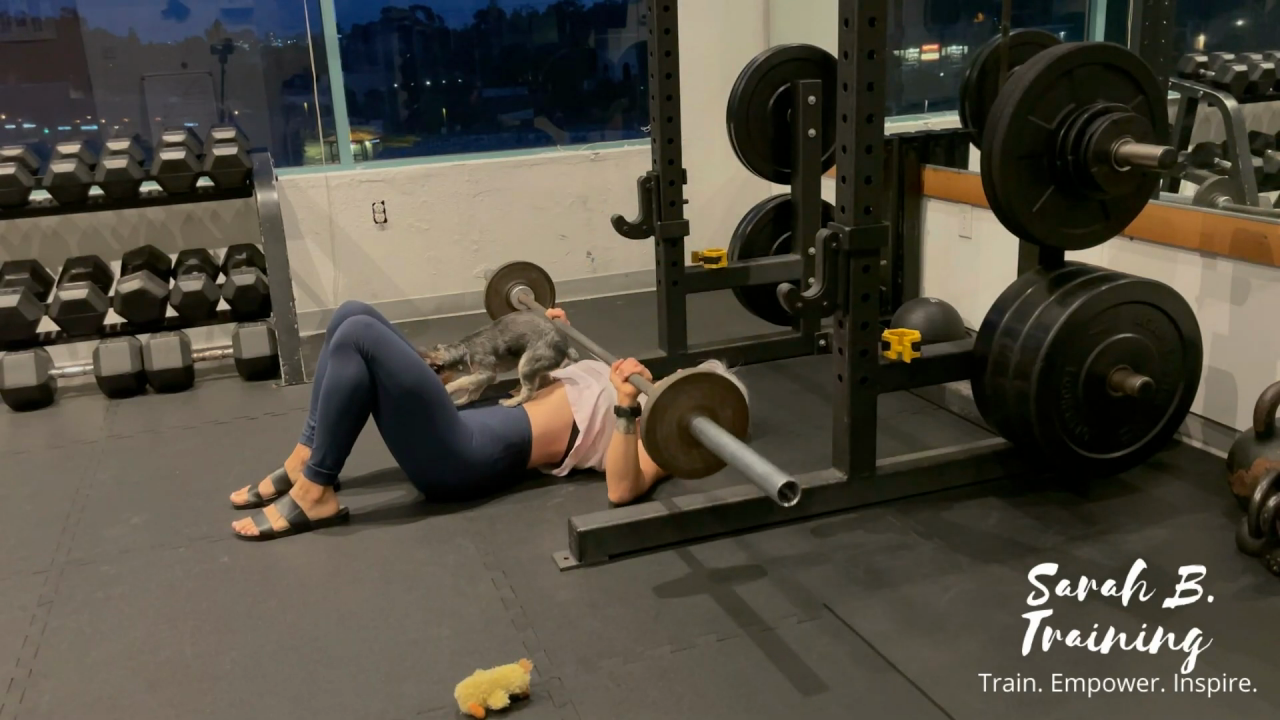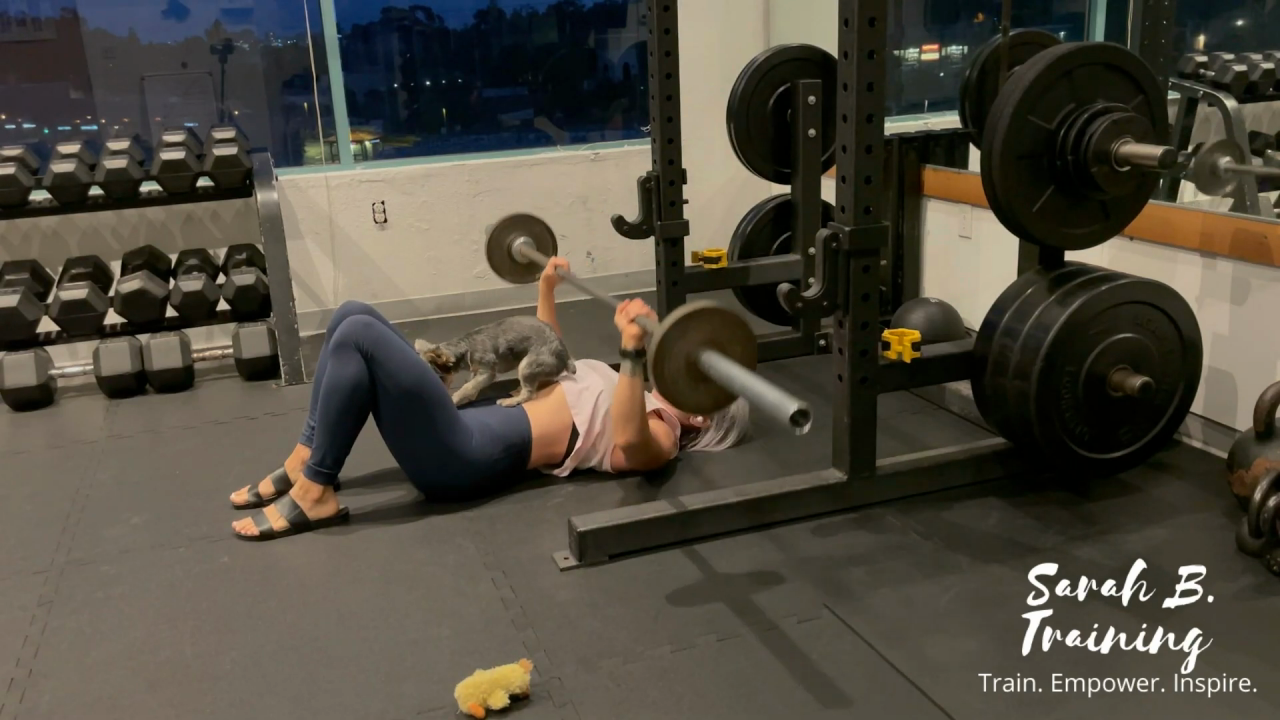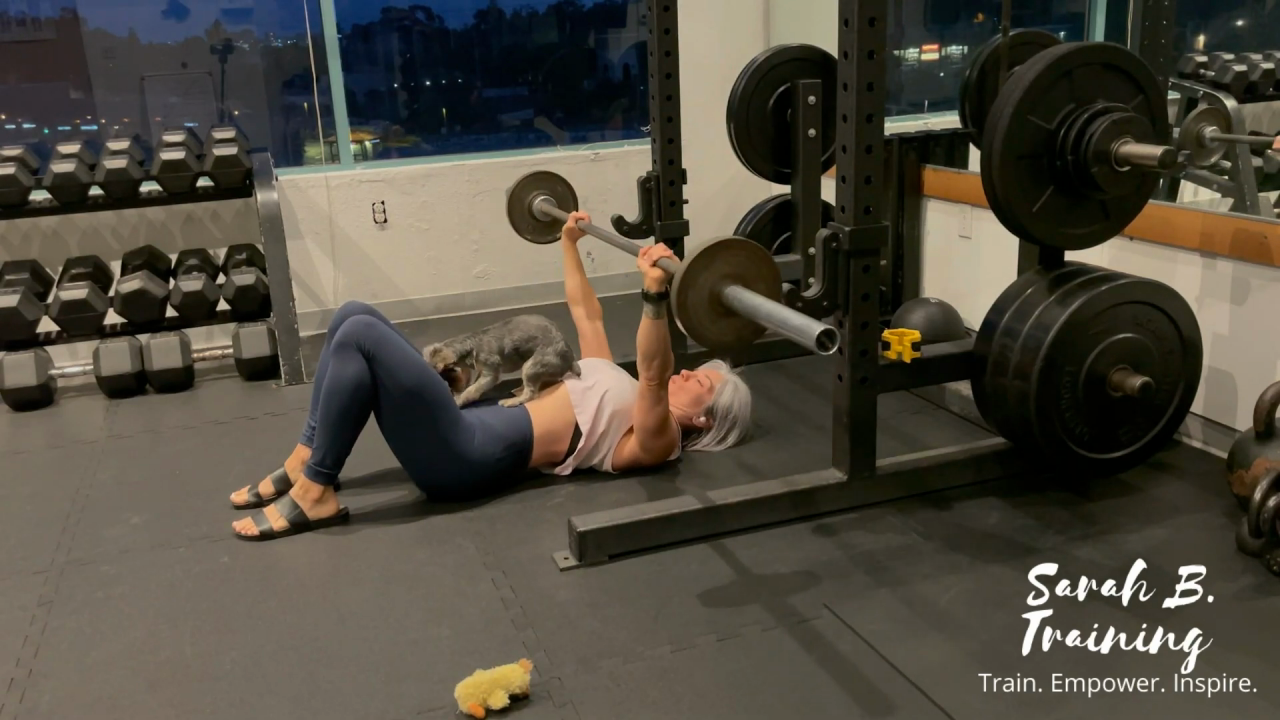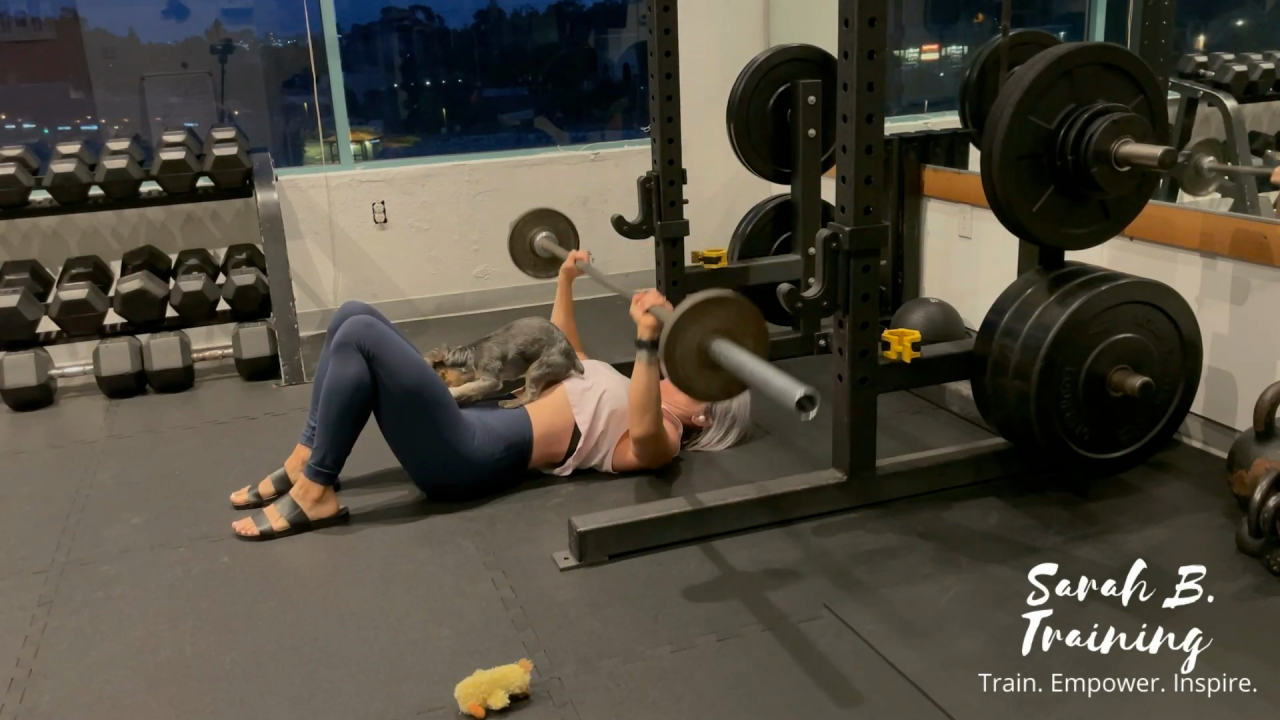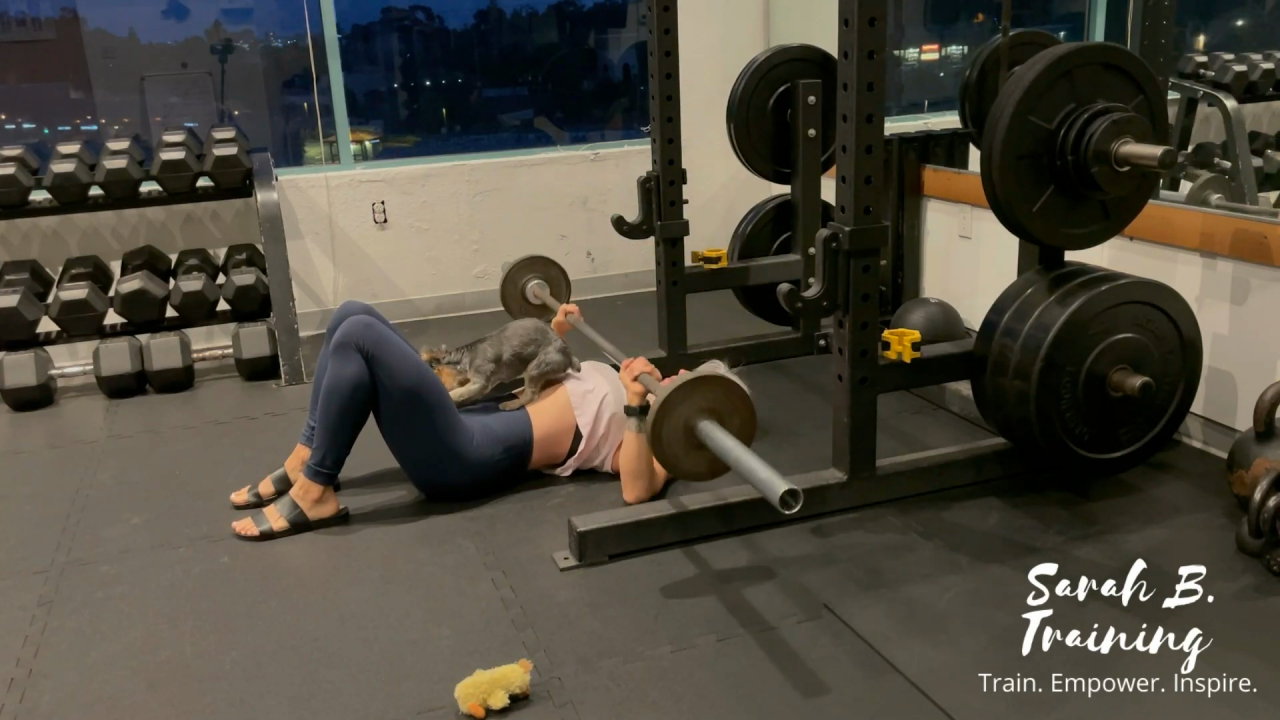
dt=0.4s
person 1, frame 1
right shoulder: (645, 403)
left elbow: (622, 490)
left wrist: (629, 406)
left hip: (466, 457)
right hip: (464, 425)
left knee: (360, 334)
right knee: (354, 315)
left ankle: (315, 496)
right ankle: (303, 465)
person 1, frame 2
left shoulder: (658, 439)
right shoulder: (628, 396)
left elbow: (628, 437)
left wrist: (634, 350)
right wrist: (548, 287)
left hip: (468, 459)
right hip: (469, 426)
left knee: (359, 335)
right knee: (353, 316)
left ankle: (315, 497)
right ankle: (303, 465)
person 1, frame 3
left shoulder: (656, 438)
right shoulder: (622, 392)
left elbow: (654, 374)
right elbow: (586, 313)
left wrist: (655, 293)
right wrist: (569, 243)
left hip: (469, 456)
right hip: (470, 426)
left knee: (360, 335)
right knee: (354, 316)
left ankle: (315, 495)
right ankle: (303, 464)
person 1, frame 4
left shoulder: (662, 440)
right shoulder: (625, 392)
left elbow: (642, 429)
right elbow: (561, 345)
left wrist: (650, 338)
right wrist: (565, 281)
left hip: (468, 456)
right hip: (472, 424)
left knee: (360, 333)
right knee: (353, 316)
left ankle: (315, 495)
right ankle: (303, 464)
person 1, frame 5
right shoulder: (625, 385)
left elbow: (638, 491)
left wrist: (638, 406)
right wrist: (559, 334)
left hip: (468, 457)
right hip: (474, 422)
left knee: (360, 333)
right knee: (355, 315)
left ankle: (315, 496)
right ankle: (304, 464)
